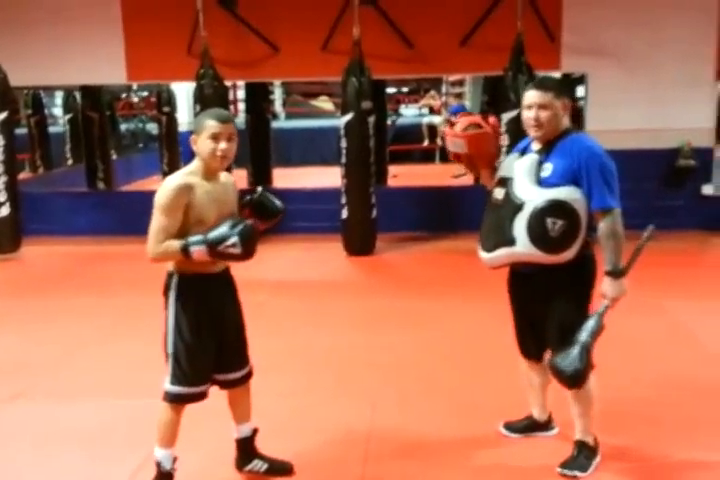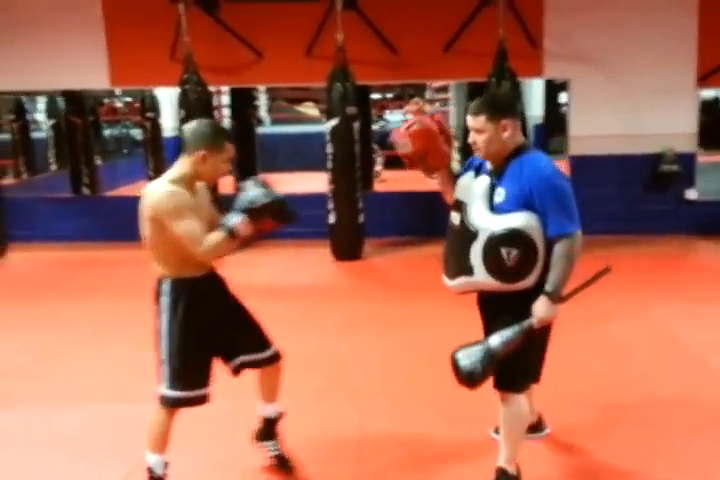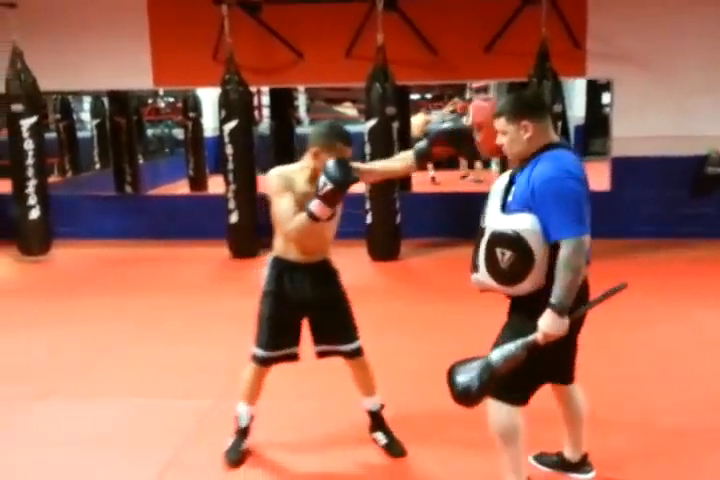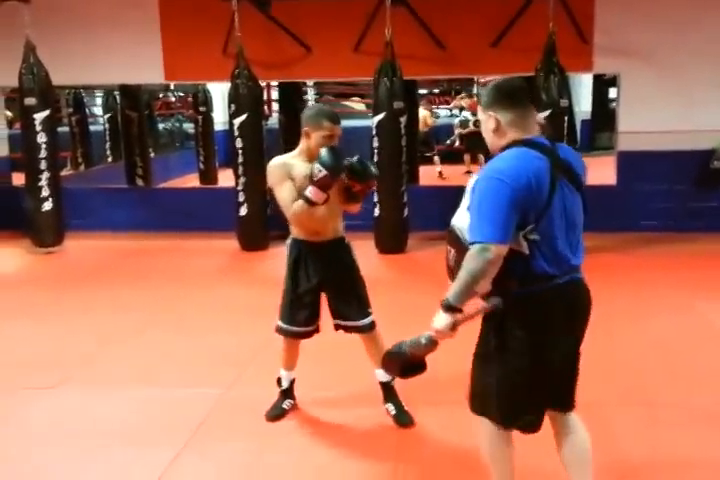
dt=0.7s
person 1, frame 1
left shoulder: (585, 154)
right shoulder: (522, 150)
left elbow: (609, 218)
left wrist: (613, 273)
left hip: (567, 274)
right hip: (524, 270)
right knee: (530, 350)
left ankle: (585, 442)
right ankle: (538, 416)
person 1, frame 2
left shoulder: (539, 174)
right shoulder: (481, 164)
left elbow: (568, 238)
right elbow: (456, 197)
left wrist: (551, 296)
right wrist: (438, 166)
left hip: (526, 296)
right hip: (493, 290)
left knee: (509, 381)
right knee: (512, 369)
right ankle: (531, 419)
person 1, frame 3
left shoulder: (553, 173)
right shoulder: (546, 163)
left elbow: (574, 245)
right elbow: (526, 215)
left wrist: (557, 308)
right wrist: (500, 152)
left hip: (541, 302)
right hip: (546, 296)
left knee: (502, 394)
right knee: (560, 378)
person 1, frame 4
left shoulder: (501, 173)
right shoulder: (569, 159)
left elbow: (489, 251)
left wrist: (450, 306)
left hip: (523, 308)
right hip: (570, 297)
left knee: (494, 412)
right knee: (561, 408)
person 2, frame 1
left shoulder: (229, 182)
right shoulder: (177, 188)
right elbow: (155, 250)
left wrist: (254, 223)
right wrist: (207, 245)
left hip: (223, 285)
right hip: (189, 291)
left knee: (239, 375)
right knee: (180, 388)
person 2, frame 2
left shoulder: (199, 189)
right shoulder: (163, 195)
right elbow: (206, 250)
left wrist: (248, 221)
right wrist: (243, 219)
left hip: (211, 286)
right hip: (180, 296)
left knee: (267, 357)
right knee: (174, 396)
left ankle: (268, 433)
person 2, frame 3
left shoulder: (345, 174)
right shoulder: (280, 178)
left elbow: (395, 167)
right elbow: (293, 231)
left wrist: (431, 147)
right wrist: (323, 200)
left hip: (322, 273)
right hip: (285, 274)
left knee: (354, 353)
right knee: (262, 359)
left ankle: (378, 424)
right ankle: (241, 430)
person 2, frame 4
left shoulder: (334, 161)
right shoulder: (281, 166)
left elbow: (351, 206)
right elbow: (294, 216)
left wrist: (359, 186)
right wrist: (318, 186)
left hip: (338, 250)
right hip: (303, 255)
left knee: (366, 326)
right knee: (292, 332)
left ankle: (390, 395)
right ankle: (286, 392)
